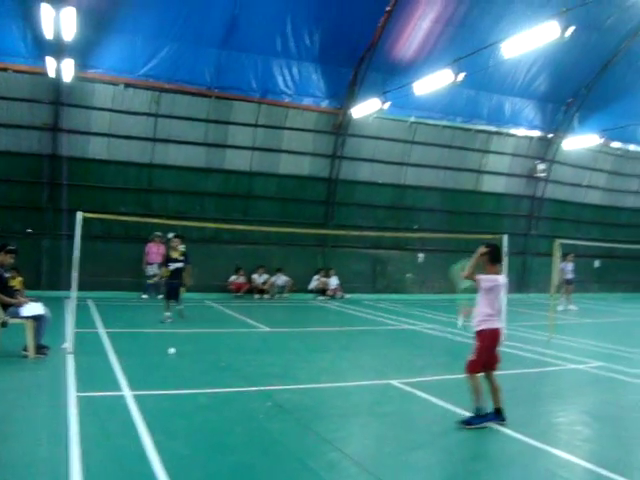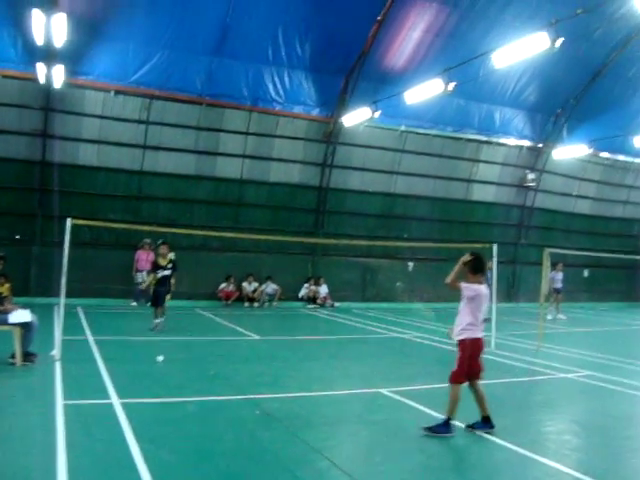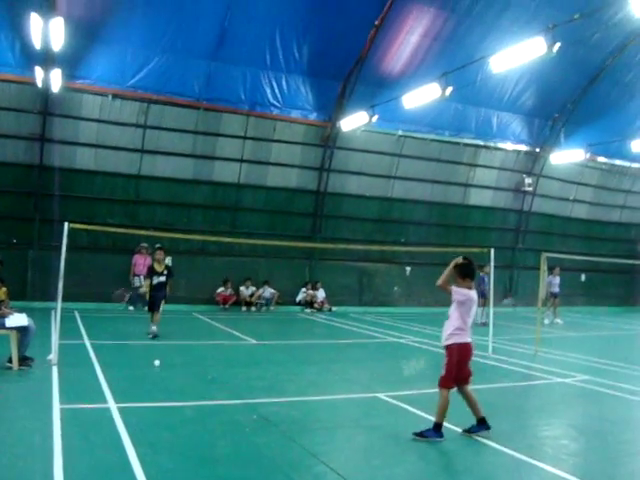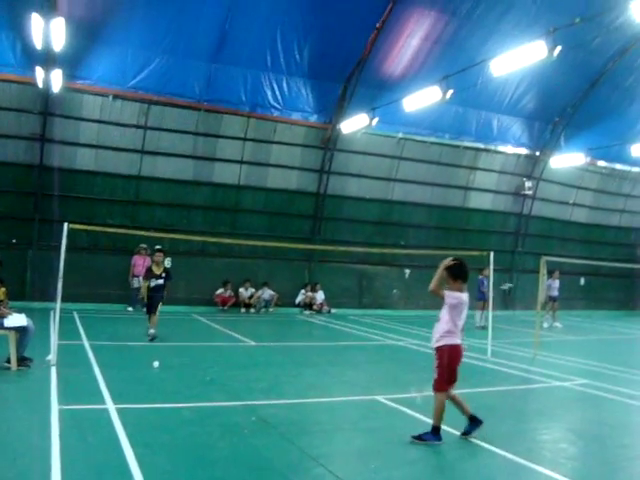
dt=0.1s
person 1, frame 1
left shoulder: (495, 280)
right shoulder: (495, 281)
left elbow: (467, 274)
left wrist: (477, 256)
left hip: (487, 332)
right hip: (489, 331)
left knee: (472, 371)
right knee: (488, 373)
left ankle: (480, 413)
right ankle: (498, 412)
person 1, frame 2
left shoulder: (477, 290)
right shoulder: (480, 290)
left elbow: (449, 281)
left wrist: (460, 263)
left hip: (469, 341)
right hip: (471, 340)
left knee: (455, 382)
right knee: (473, 382)
left ankle: (446, 424)
right ankle: (486, 420)
person 1, frame 3
left shoulder: (467, 295)
right shoulder: (467, 295)
left elbow: (440, 284)
left wrist: (451, 266)
left hip: (457, 346)
right hip: (458, 345)
left knee: (444, 387)
right knee: (462, 387)
left ankle: (437, 429)
right ankle: (481, 422)
person 1, frame 4
left shoulder: (459, 298)
right shoulder: (458, 298)
left elbow: (433, 289)
left wrist: (441, 267)
left hip: (447, 348)
right hip: (448, 347)
left knee: (440, 391)
right knee: (446, 390)
left ankle: (435, 433)
right ankle: (472, 419)
